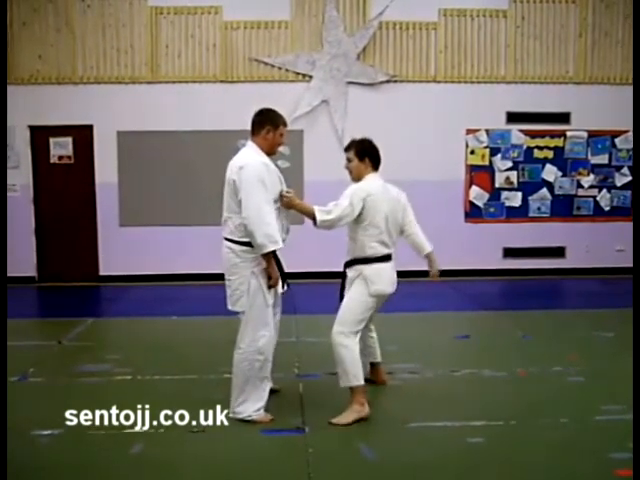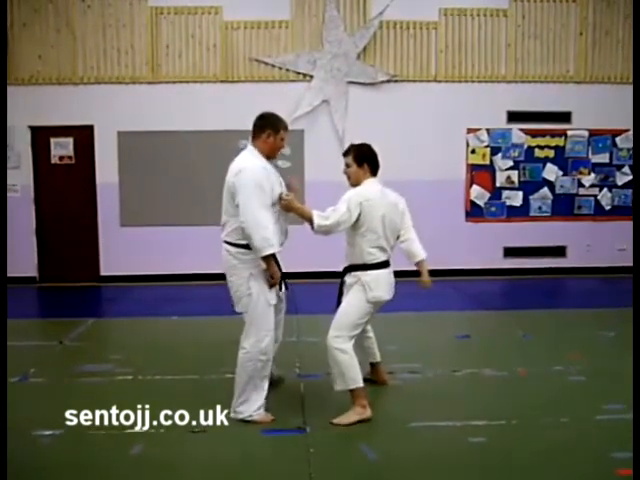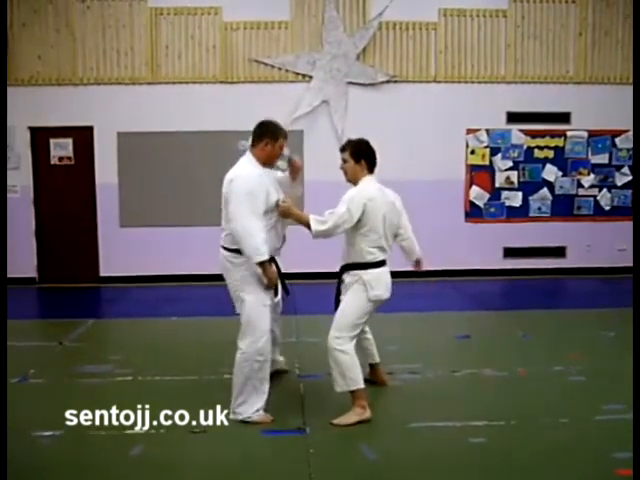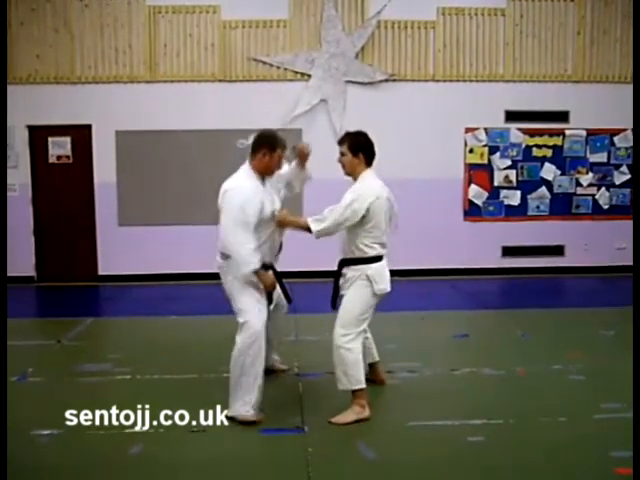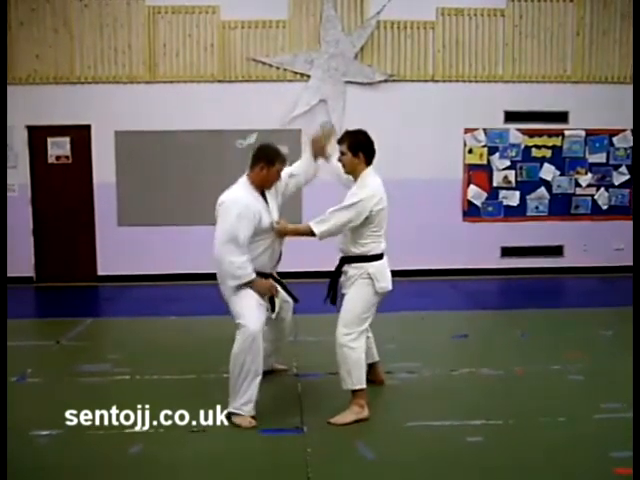
dt=0.4s
person 1, frame 1
left shoulder: (250, 160)
right shoulder: (254, 165)
right elbow: (257, 217)
left wrist: (280, 215)
right wrist: (270, 262)
left hip: (251, 253)
right hip: (250, 257)
left knee: (266, 323)
right knee: (256, 333)
left ankle: (260, 382)
right ankle: (245, 406)
person 1, frame 2
left shoulder: (254, 164)
right shoulder: (252, 168)
right elbow: (254, 220)
left wrist: (282, 197)
right wrist: (270, 263)
left hip: (254, 255)
right hip: (249, 258)
left knee: (274, 312)
right knee: (259, 332)
left ankle: (263, 371)
right ankle: (246, 407)
person 1, frame 3
left shoulder: (259, 172)
right shoulder: (246, 177)
left elbow: (275, 191)
right elbow: (245, 227)
left wrist: (292, 176)
right wrist: (266, 266)
left hip: (259, 259)
right hip: (245, 262)
left knee: (271, 312)
right knee: (256, 332)
left ankle: (271, 361)
right ankle: (246, 408)
person 1, frame 4
left shoulder: (266, 178)
right shoulder: (240, 189)
left elbow: (289, 182)
right elbow: (234, 238)
left wrist: (300, 163)
right wrist: (259, 273)
left hip: (262, 265)
right hip: (242, 270)
left knee: (274, 310)
right knee: (252, 327)
left ankle: (266, 359)
right ankle: (241, 407)
person 1, frame 5
left shoulder: (268, 188)
right shoulder: (237, 201)
left elbow: (295, 176)
right elbow: (226, 250)
left wrist: (316, 152)
right wrist: (254, 282)
left hip: (263, 274)
right hip: (240, 278)
left knee: (283, 310)
right knee: (251, 328)
left ankle: (265, 361)
right ankle: (240, 407)
person 2, frame 1
left shoulder: (360, 191)
right shoulder: (396, 194)
left elbow: (329, 218)
right elbow: (412, 230)
left wrist: (296, 204)
right wrist: (431, 261)
left hip: (368, 273)
right hip: (382, 270)
left knee: (343, 333)
right knee: (362, 323)
left ankle: (359, 403)
right ankle: (376, 372)
person 2, frame 2
left shoulder: (357, 196)
right shoulder: (395, 199)
left elbow: (328, 223)
right elbow: (408, 236)
left wrist: (296, 207)
right wrist: (423, 269)
left hip: (366, 279)
right hip: (380, 275)
left knee: (338, 338)
right knee: (359, 324)
left ankle: (361, 405)
right ankle: (377, 372)
person 2, frame 3
left shoulder: (358, 195)
right shoulder: (390, 196)
left elbow: (328, 226)
right elbow: (405, 234)
left wrist: (293, 213)
right wrist: (417, 261)
left hip: (364, 278)
right hip: (375, 274)
left knee: (339, 339)
right knee: (357, 326)
left ankle: (361, 406)
right ankle: (377, 373)
person 2, frame 4
left shoulder: (363, 192)
right shoulder: (376, 186)
left elbow: (329, 223)
right elbow: (391, 216)
left wrist: (291, 221)
left hip: (365, 273)
right hip: (365, 269)
left knee: (344, 336)
right knee: (357, 326)
left ankle: (360, 405)
right ankle: (375, 372)
person 2, frame 5
left shoulder: (367, 192)
right shoulder: (366, 181)
left elbow: (332, 223)
right elbow: (343, 173)
left wrist: (290, 230)
left hip: (366, 272)
right hip: (360, 268)
left knee: (347, 335)
right knee: (358, 325)
left ankle: (359, 405)
right ankle: (374, 372)
